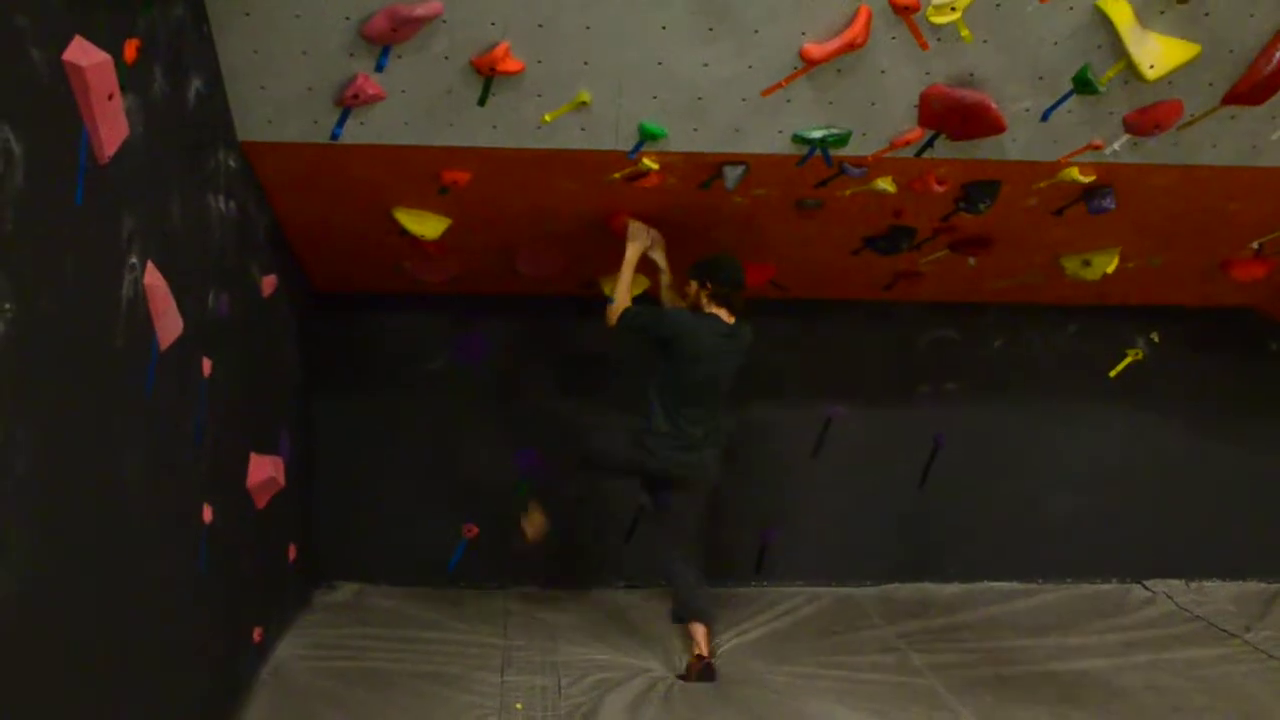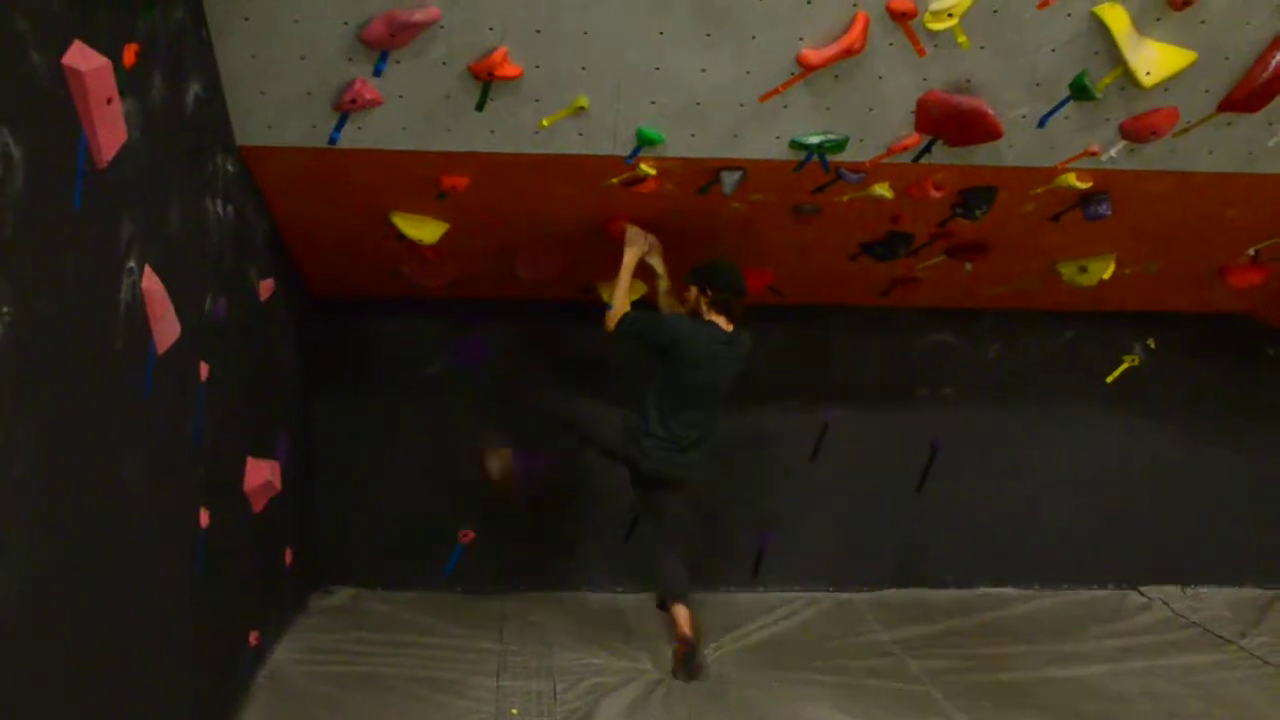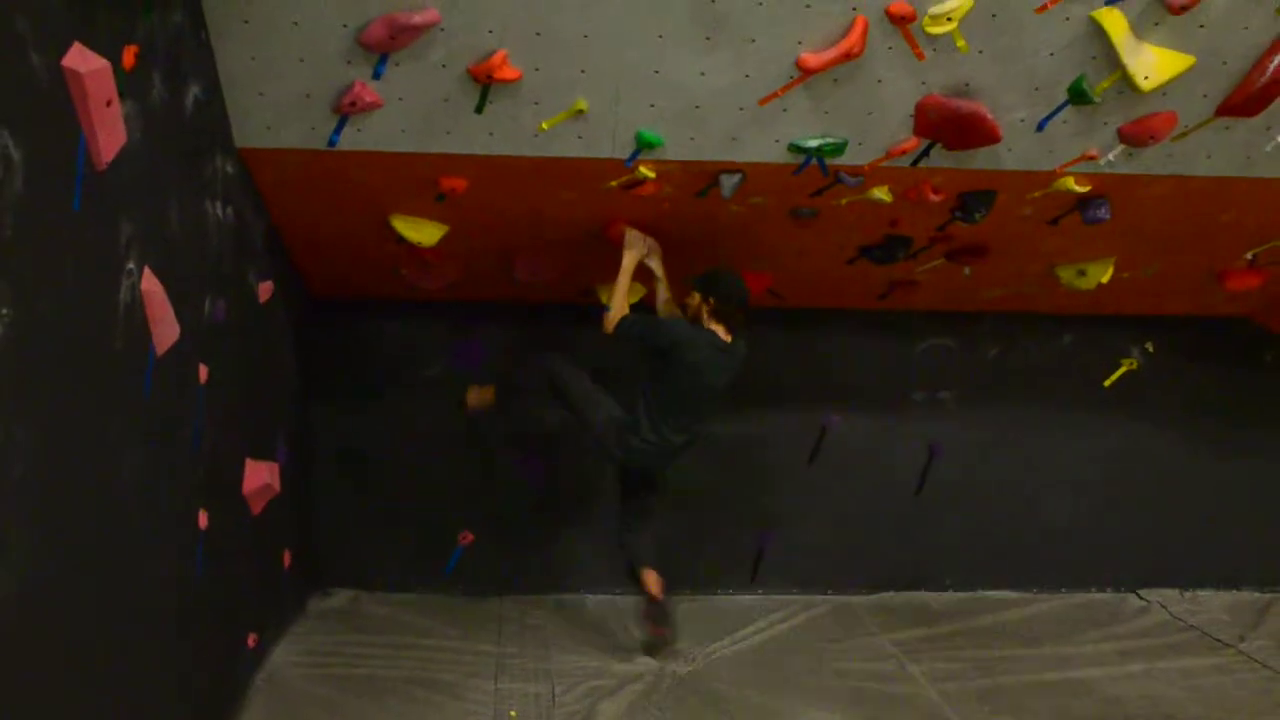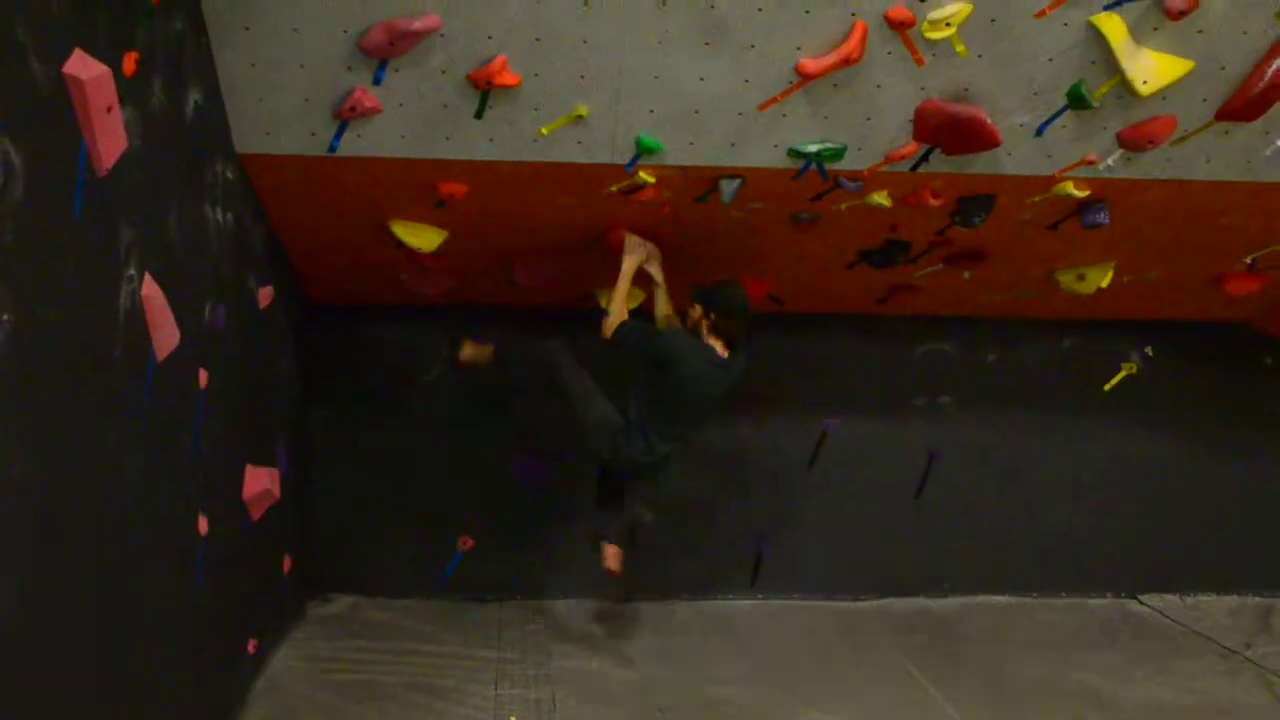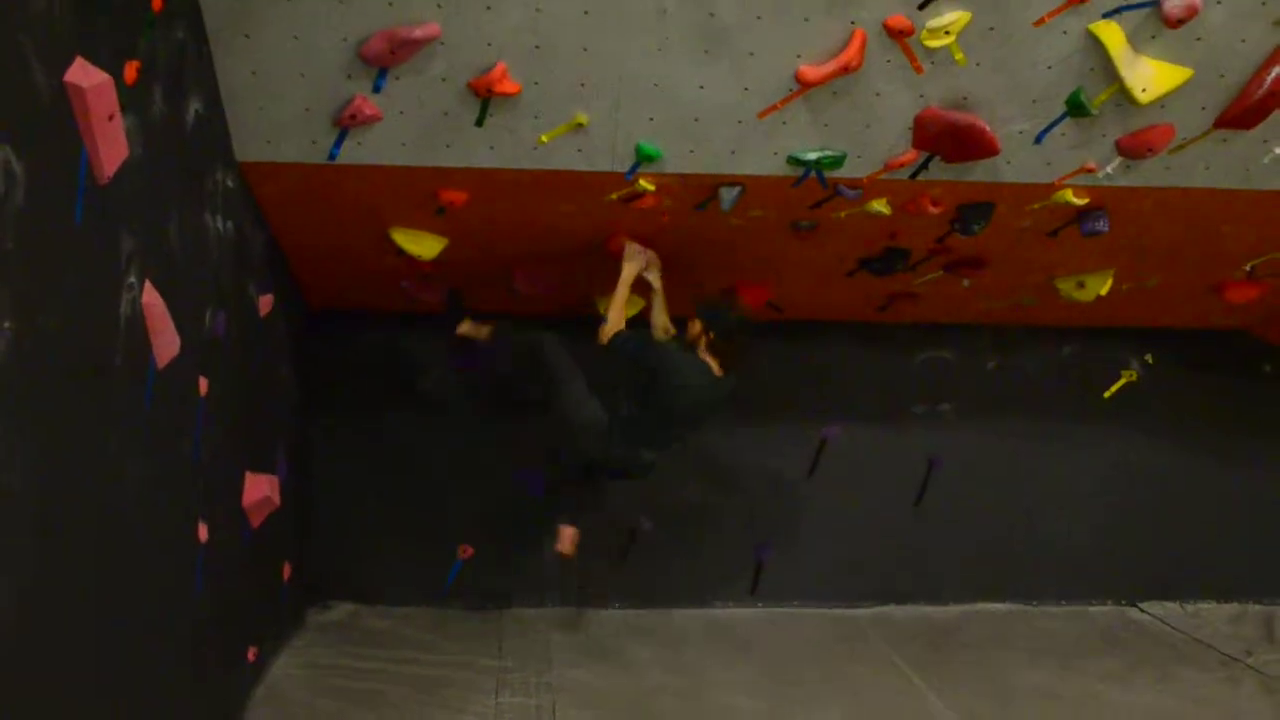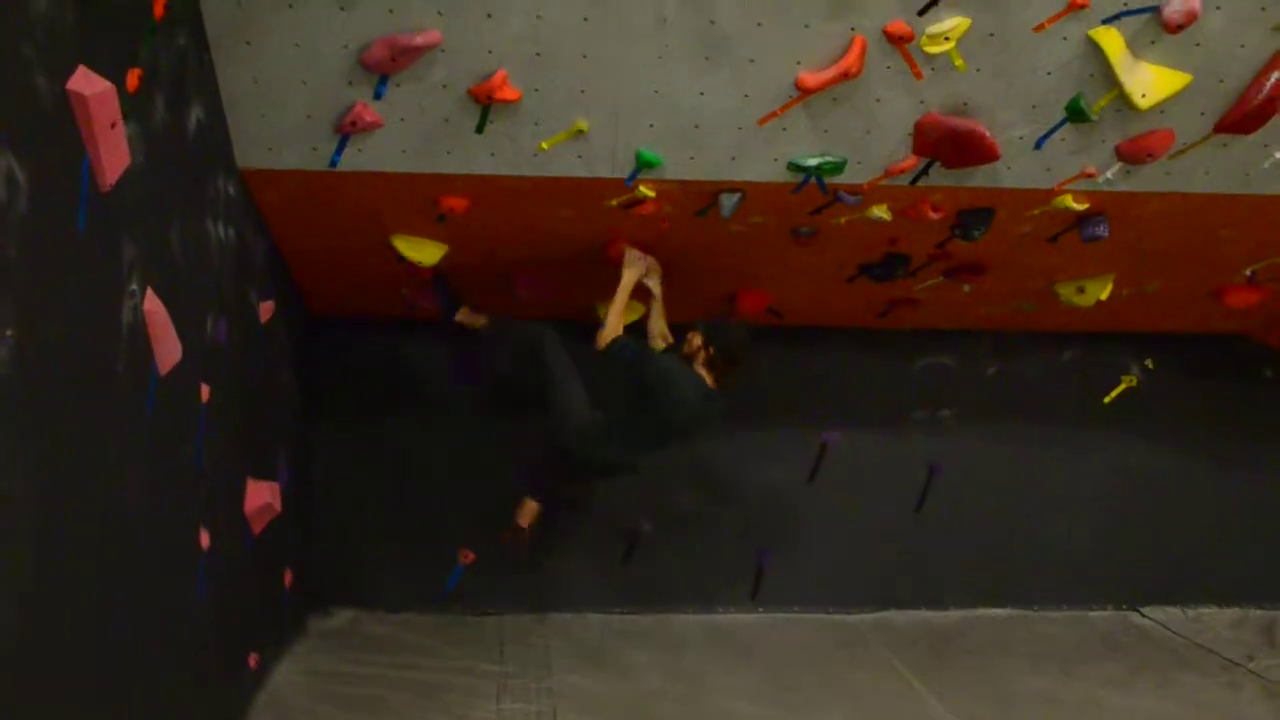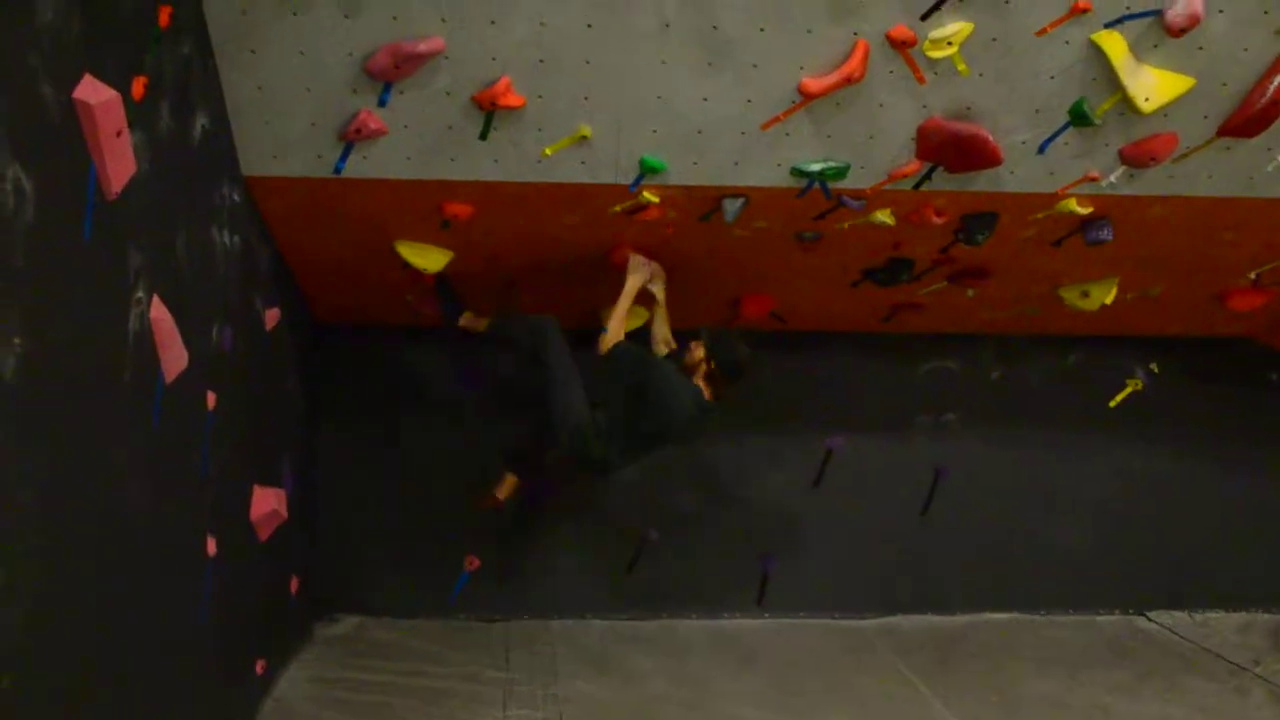
dt=0.1s
person 1, frame 1
left shoulder: (684, 328)
right shoulder: (741, 336)
left elbow: (617, 315)
left wrist: (634, 254)
right wrist: (662, 261)
left hip: (663, 455)
right hip: (703, 463)
right knee: (682, 552)
left ankle: (541, 521)
right ankle: (702, 653)
person 1, frame 2
left shoulder: (681, 332)
right shoulder: (739, 342)
left elbow: (615, 320)
left wrist: (630, 258)
right wrist: (658, 267)
left hip: (645, 451)
right hip: (680, 463)
right knee: (668, 546)
right ankle: (685, 635)
person 1, frame 3
left shoulder: (682, 336)
right shoulder: (735, 351)
left elbow: (613, 320)
left wrist: (630, 262)
right wrist: (657, 271)
left hip: (630, 441)
right hip: (658, 457)
left knee: (557, 371)
right knee: (637, 523)
left ankle: (485, 396)
right ankle: (655, 598)
person 1, frame 4
left shoulder: (682, 349)
right shoulder: (732, 366)
left elbow: (611, 327)
right elbow: (669, 324)
left wrist: (630, 264)
right wrist: (658, 277)
left hip: (616, 441)
right hip: (646, 457)
left knee: (556, 357)
right knee: (613, 494)
left ankle: (473, 353)
right ankle: (612, 572)
person 1, frame 5
left shoulder: (677, 365)
right shoulder: (719, 385)
left elbow: (608, 334)
right elbow: (664, 335)
left wrist: (629, 272)
right wrist: (655, 285)
left hip: (605, 440)
right hip: (632, 461)
left knee: (546, 346)
right knee: (578, 478)
left ankle: (469, 327)
right ankle: (565, 548)
person 1, frame 6
left shoulder: (670, 374)
right shoulder: (711, 403)
left elbow: (605, 339)
right elbow: (661, 342)
left wrist: (629, 279)
right wrist: (655, 292)
left hip: (591, 437)
right hip: (611, 456)
left knee: (543, 339)
right knee: (567, 450)
left ankle: (463, 315)
right ankle: (523, 524)
person 1, frame 7
left shoulder: (667, 381)
right shoulder: (702, 405)
left elbow: (606, 344)
right elbow: (663, 348)
left wrist: (632, 284)
right wrist: (658, 298)
left hip: (584, 436)
right hip: (603, 456)
left knee: (544, 330)
left ankle: (463, 318)
right ankle: (504, 490)
